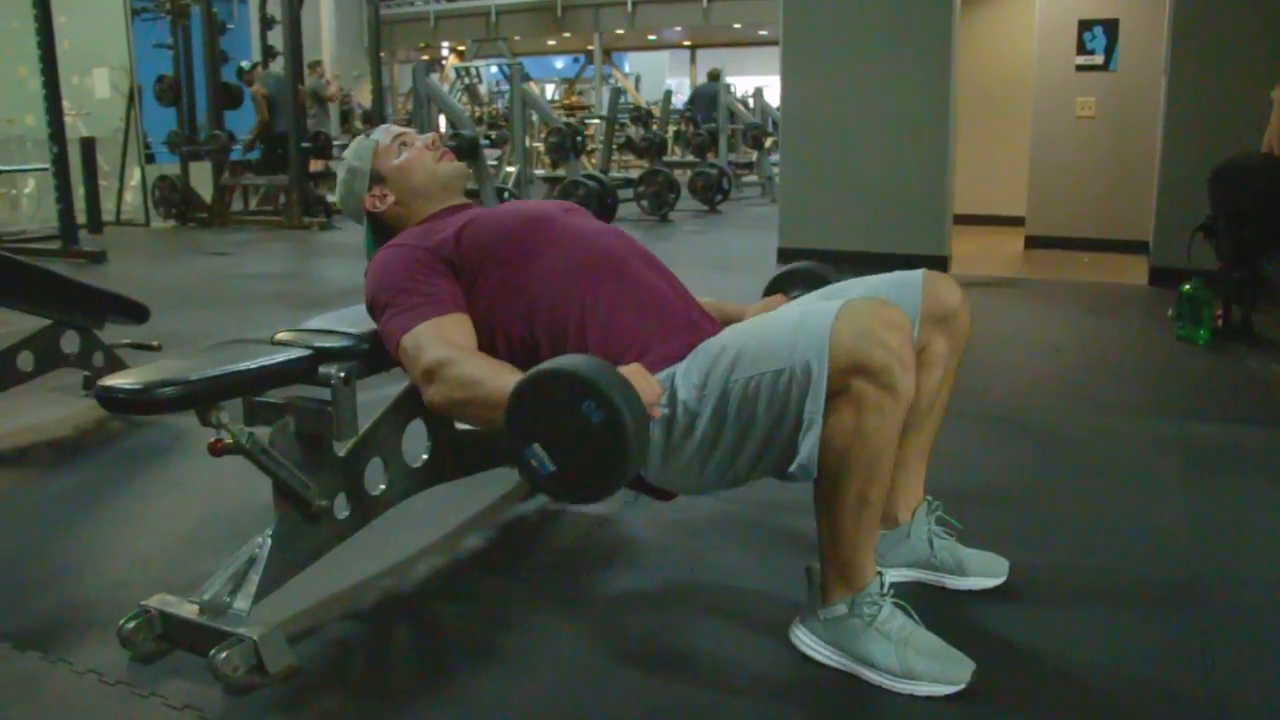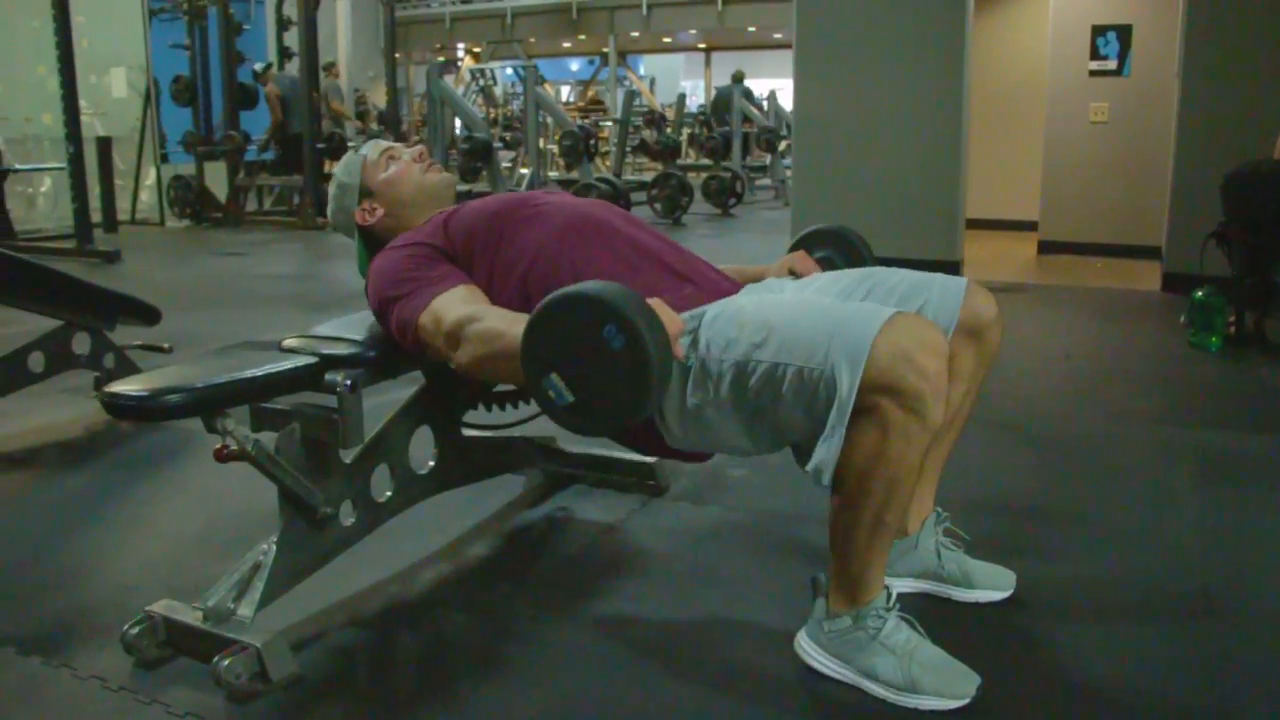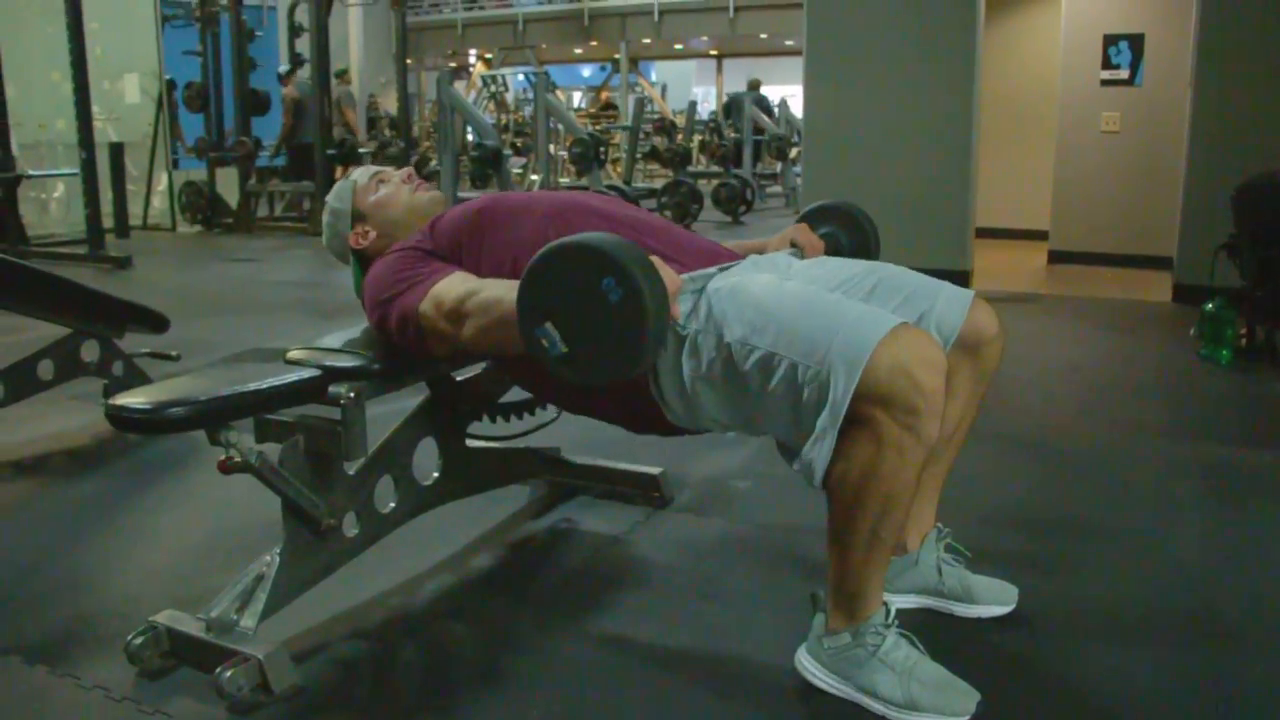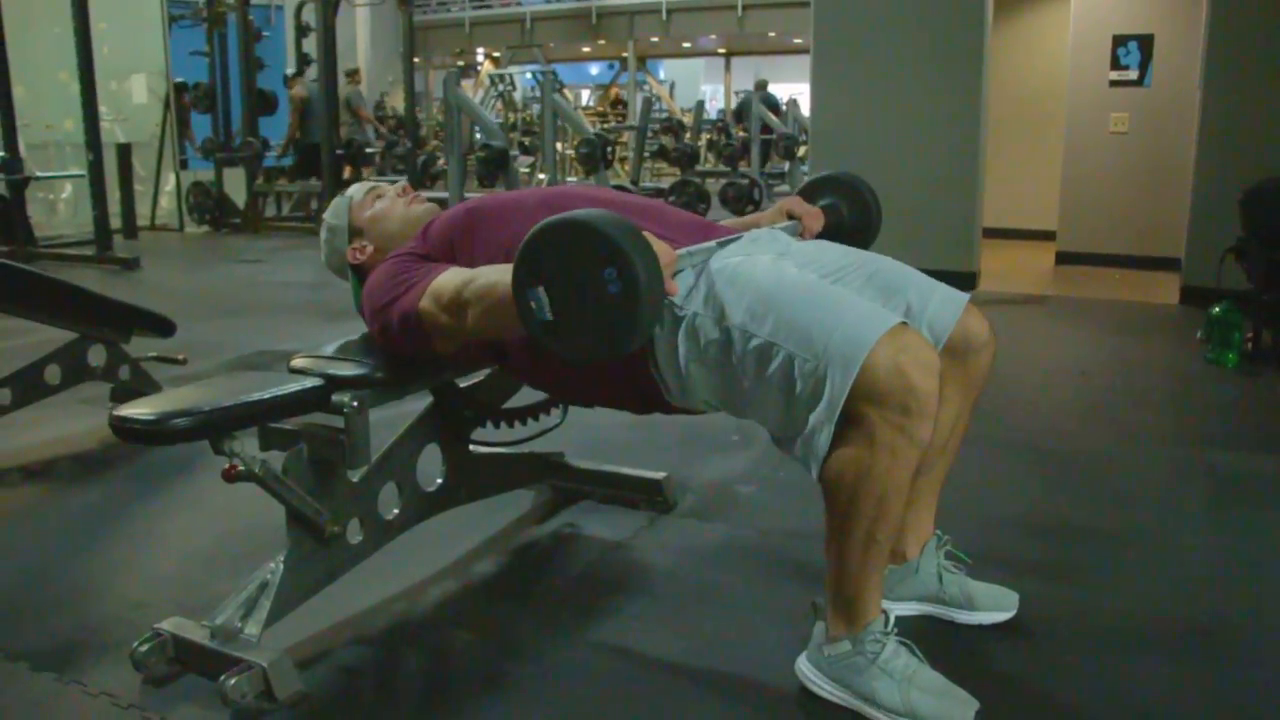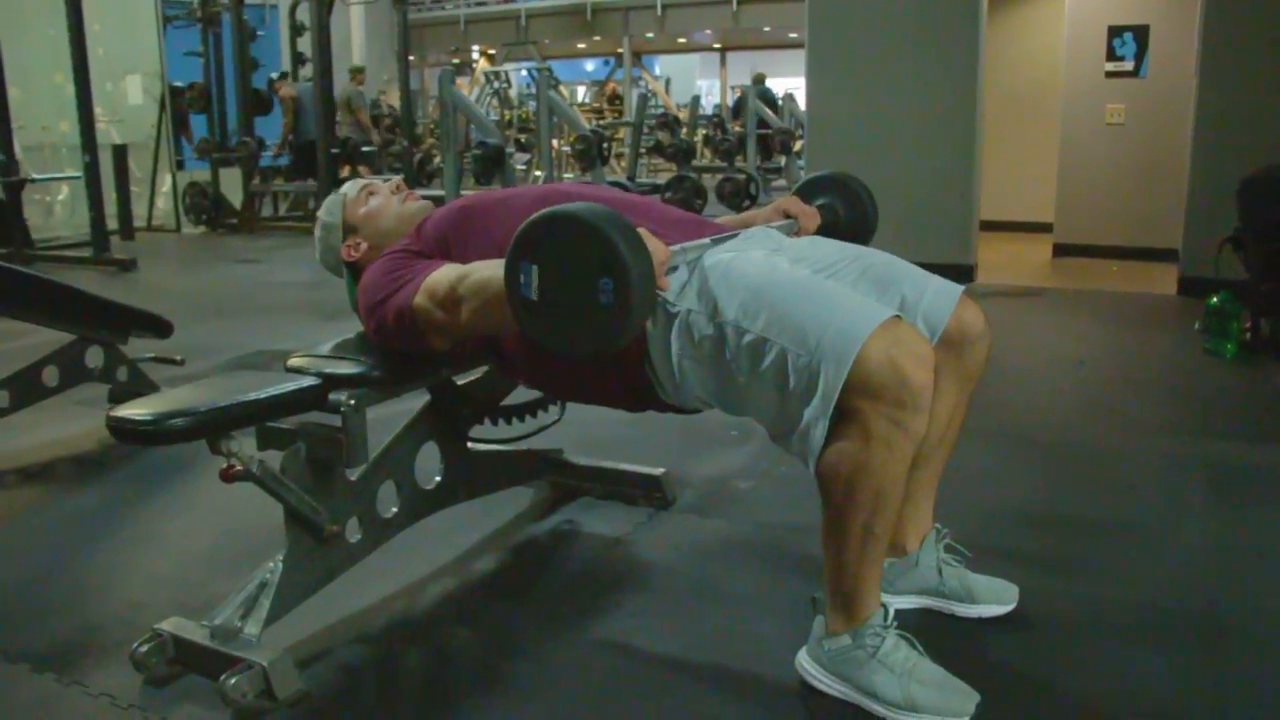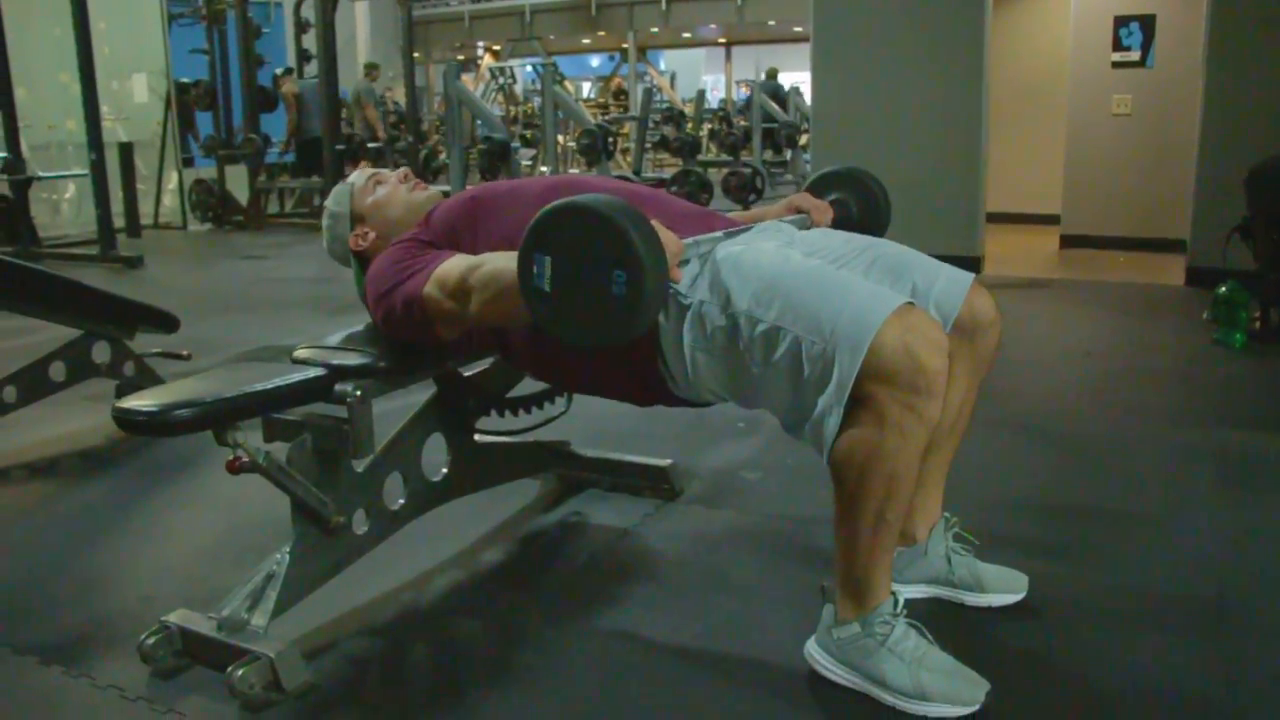
dt=0.3s
person 1, frame 1
left shoulder: (509, 222)
right shoulder: (410, 260)
right elbow: (445, 374)
left wrist: (746, 314)
left hip: (712, 356)
right hip: (667, 403)
left knee: (935, 301)
right knee: (873, 341)
left ankle: (898, 527)
right ankle: (845, 607)
person 1, frame 2
left shoulder: (500, 221)
right shoulder: (404, 261)
right elbow: (467, 335)
left wrist: (765, 271)
left hip: (732, 301)
right hip: (684, 352)
left knee: (969, 315)
right knee: (910, 362)
left ankle: (909, 539)
right ankle: (849, 619)
person 1, frame 3
left shoulder: (482, 228)
right shoulder: (399, 272)
right elbow: (466, 313)
left wrist: (763, 246)
left hip: (733, 277)
right hip: (679, 322)
left knee: (972, 330)
right knee: (905, 376)
left ankle: (909, 552)
right ankle: (848, 634)
person 1, frame 4
left shoulder: (474, 231)
right shoulder: (397, 281)
right elbow: (468, 304)
left wrist: (757, 217)
right hip: (679, 296)
left knee: (963, 337)
right knee: (900, 378)
left ankle: (907, 561)
right ankle: (849, 642)
person 1, frame 5
left shoulder: (460, 230)
right shoulder: (391, 279)
right elbow: (461, 299)
left wrist: (753, 214)
right hip: (670, 291)
left knee: (958, 330)
right knee: (893, 375)
left ankle: (906, 554)
right ankle: (848, 636)
person 1, frame 6
left shoulder: (485, 217)
right shoulder: (400, 267)
right elbow: (472, 289)
left wrist: (764, 211)
right hip: (683, 291)
left knee: (969, 316)
right knee: (908, 359)
left ankle: (915, 544)
right ankle: (858, 625)
